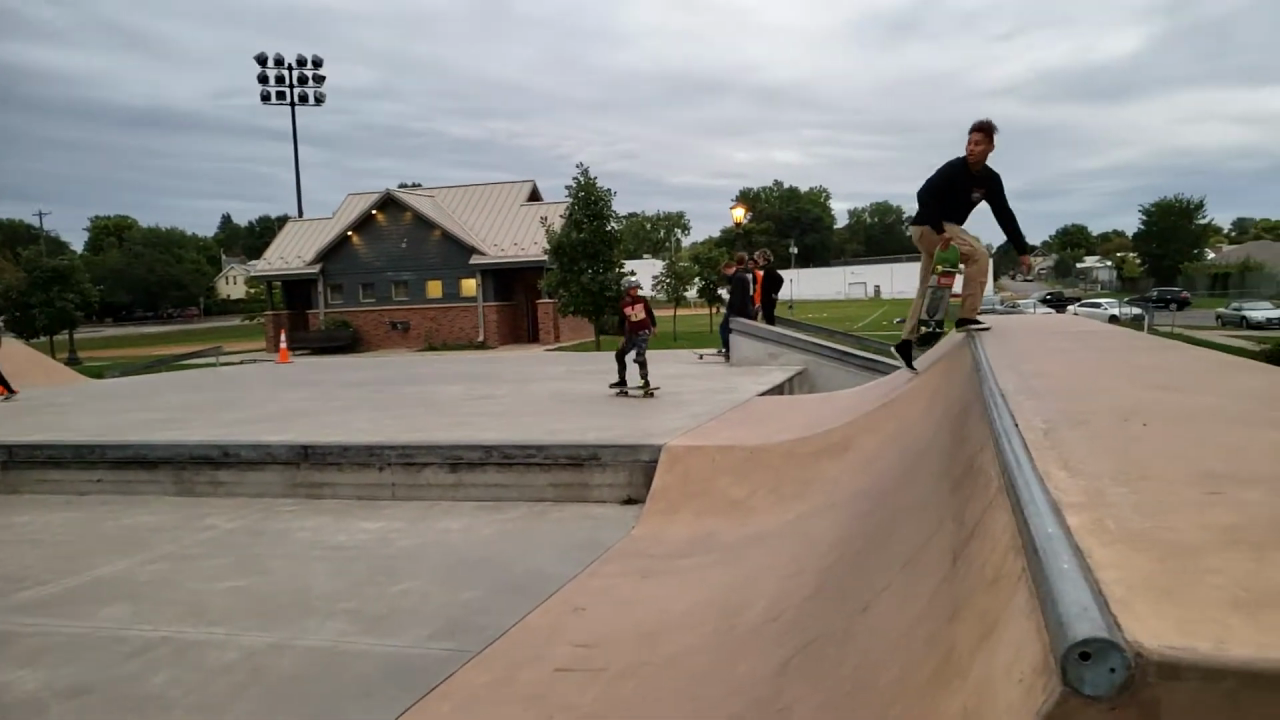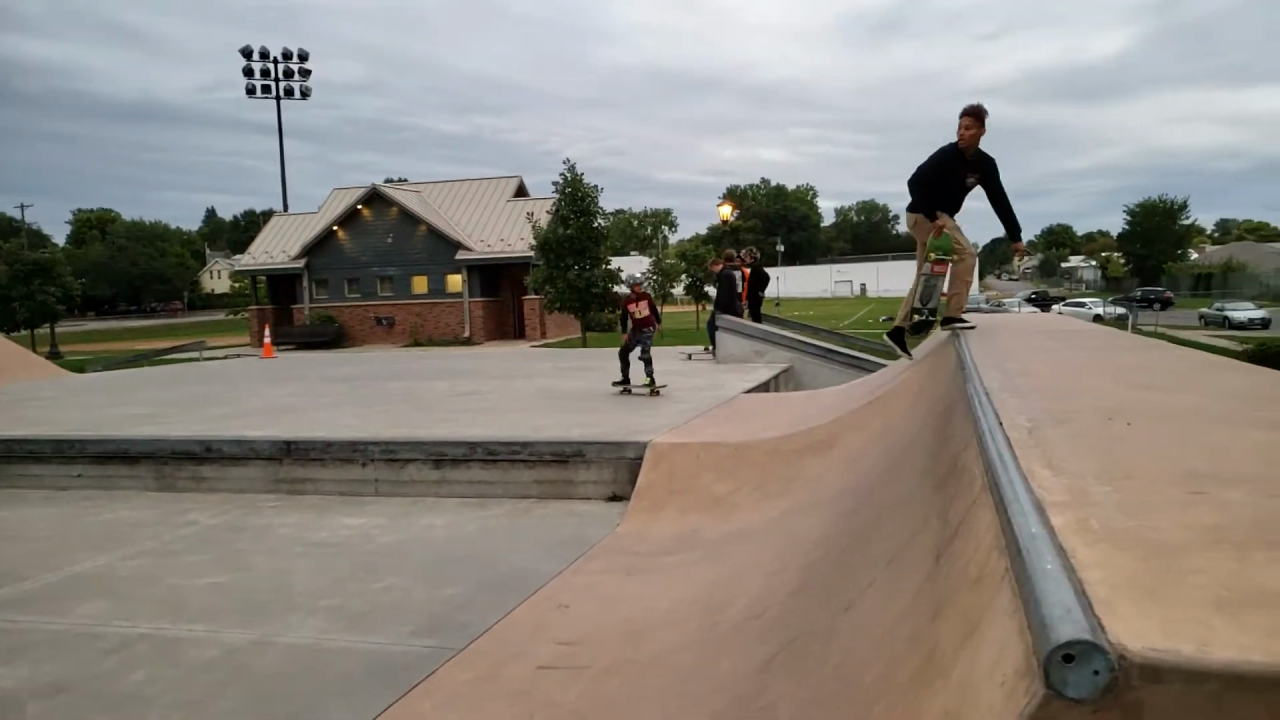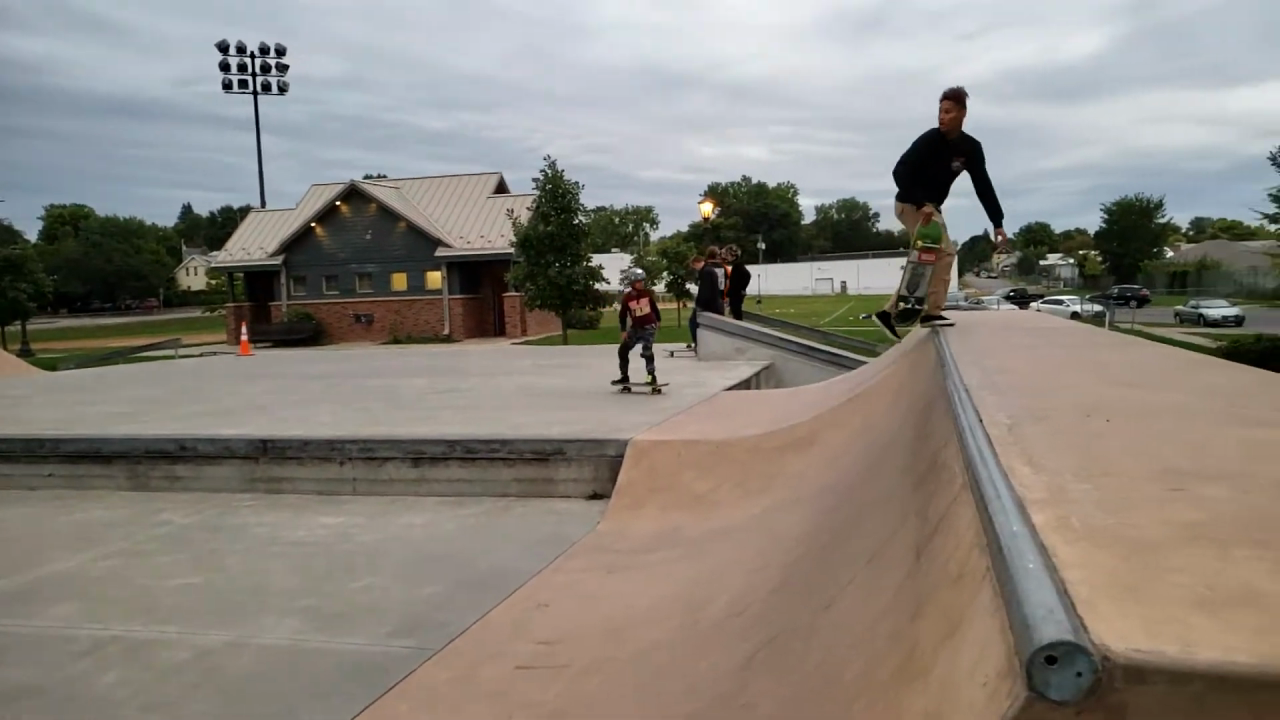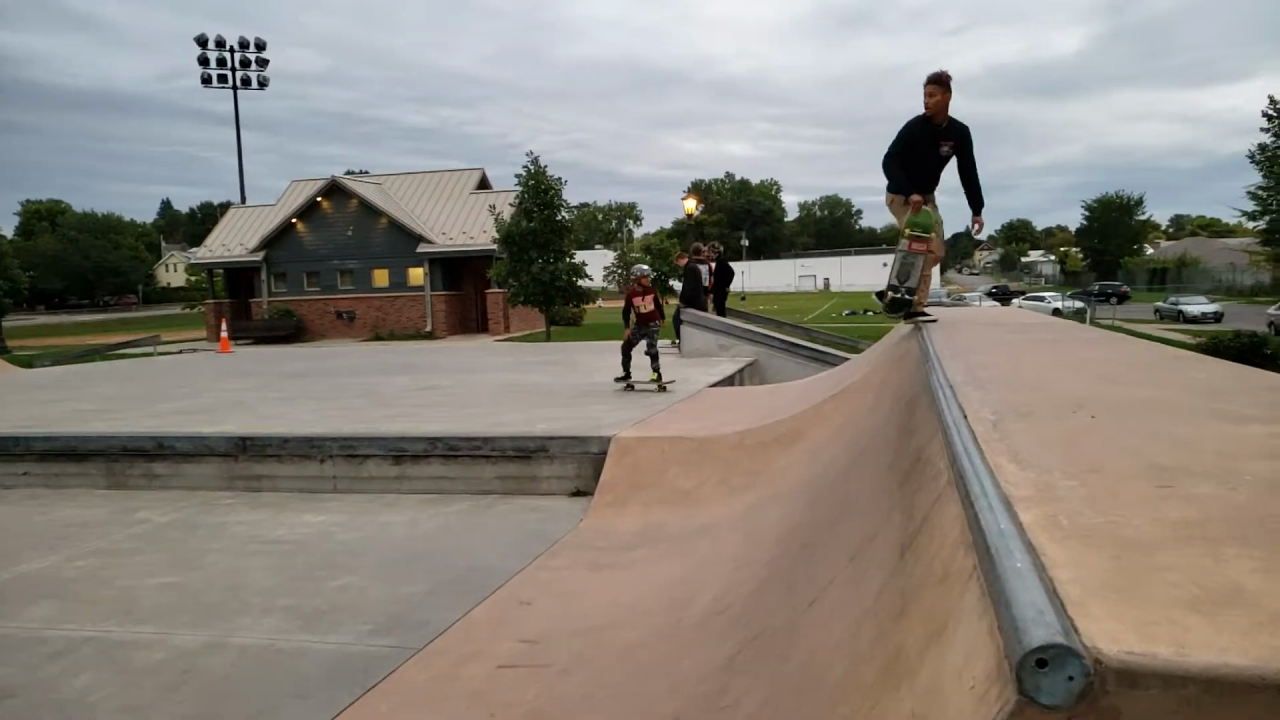
dt=0.1s
person 1, frame 1
left shoulder: (991, 180)
right shoulder: (953, 169)
left elbow: (1004, 215)
right elbow: (924, 196)
left wrist: (1022, 251)
right wrist: (939, 231)
left hip: (945, 229)
right hip: (927, 227)
left knee: (929, 290)
right knee: (977, 255)
left ankle: (906, 343)
right ankle: (966, 318)
person 1, frame 2
left shoulder: (986, 164)
right shoulder: (946, 155)
left elbow: (999, 200)
right elbow: (915, 183)
left wrist: (1015, 237)
right wrist: (932, 219)
left hip: (939, 217)
right hip: (923, 216)
right knee: (965, 253)
left ankle: (899, 329)
right ankle: (951, 315)
person 1, frame 3
left shoulder: (971, 148)
right shoulder: (927, 141)
left elbow: (983, 186)
right elbow: (900, 172)
left wrist: (997, 223)
right wrist: (921, 204)
left hip: (932, 207)
right hip: (911, 205)
right knee: (942, 252)
left ankle: (888, 313)
right ankle: (930, 313)
person 1, frame 4
left shoulder: (960, 132)
right shoulder: (914, 127)
left elbow: (968, 172)
right elbow: (889, 162)
left wrist: (977, 211)
right wrist: (910, 194)
left hip: (926, 196)
right hip: (903, 196)
left knee: (934, 251)
right knee: (926, 248)
right ankle: (912, 308)
